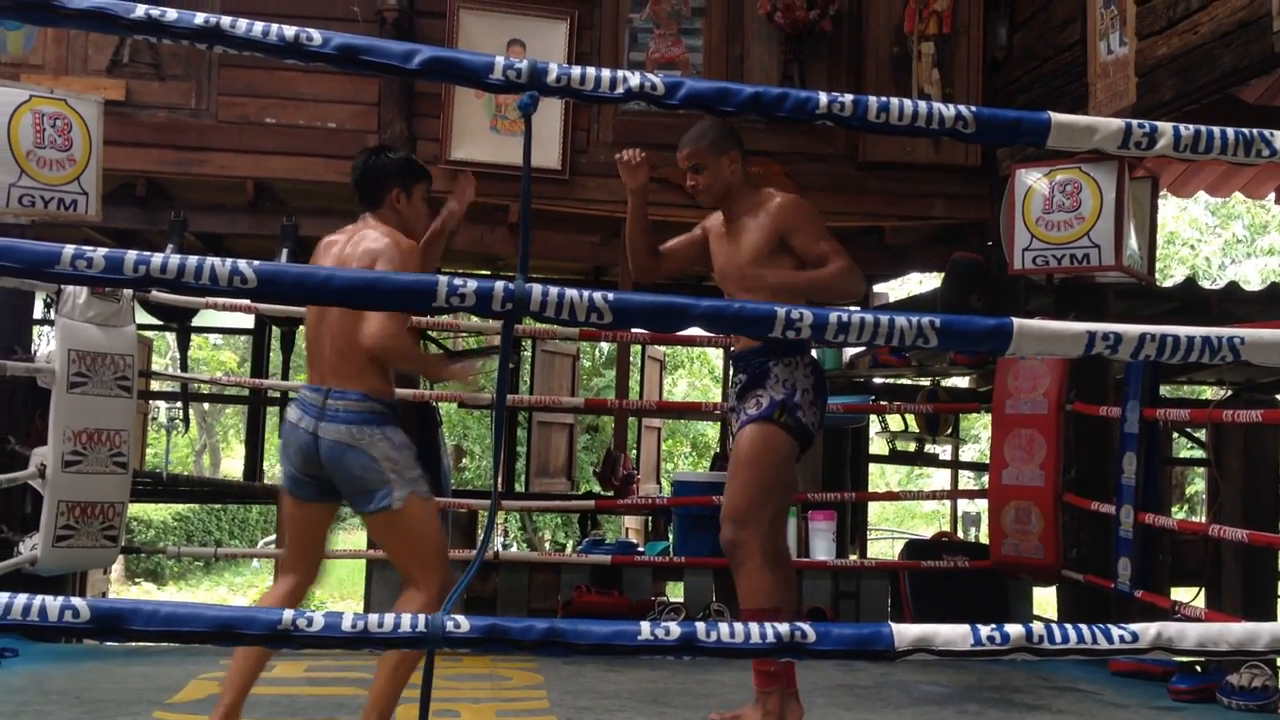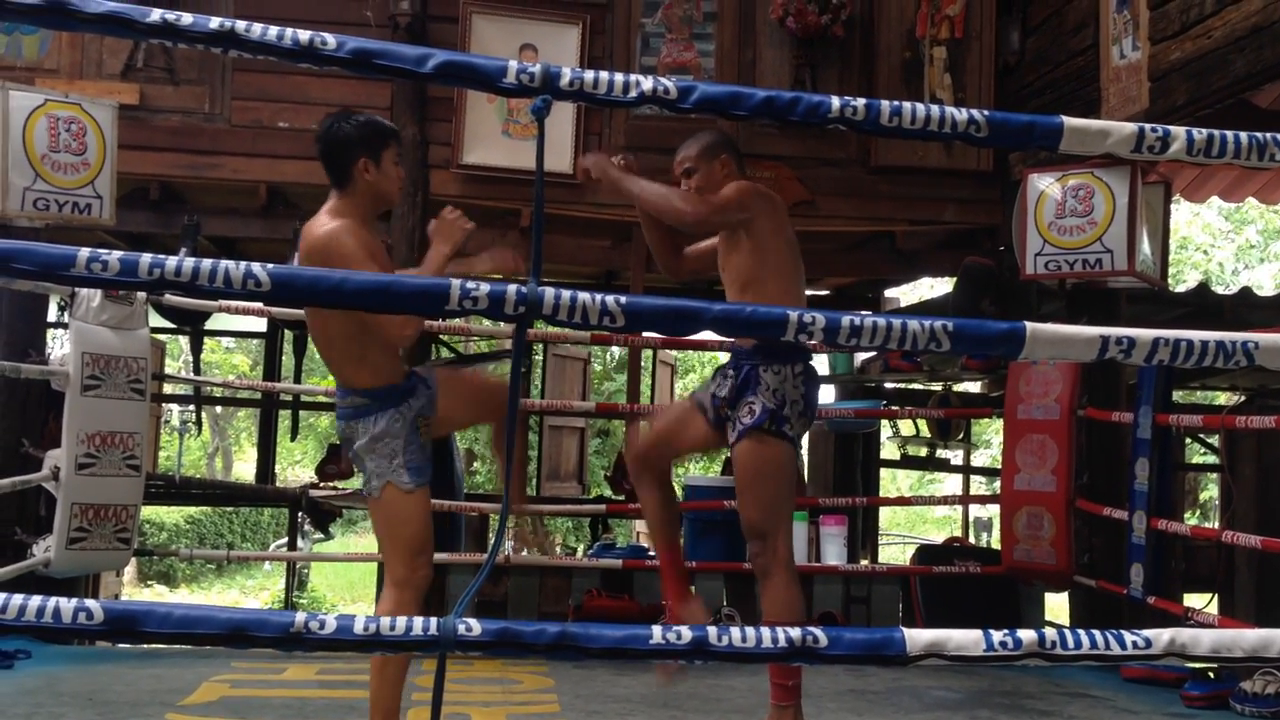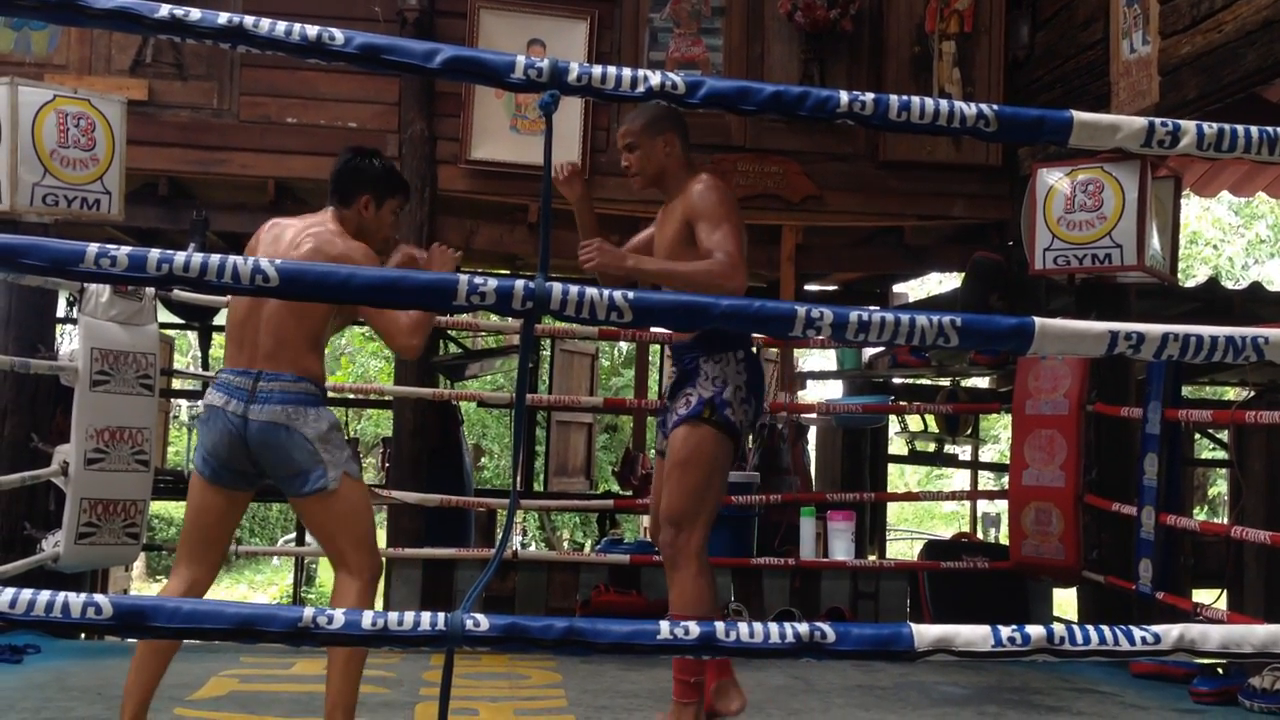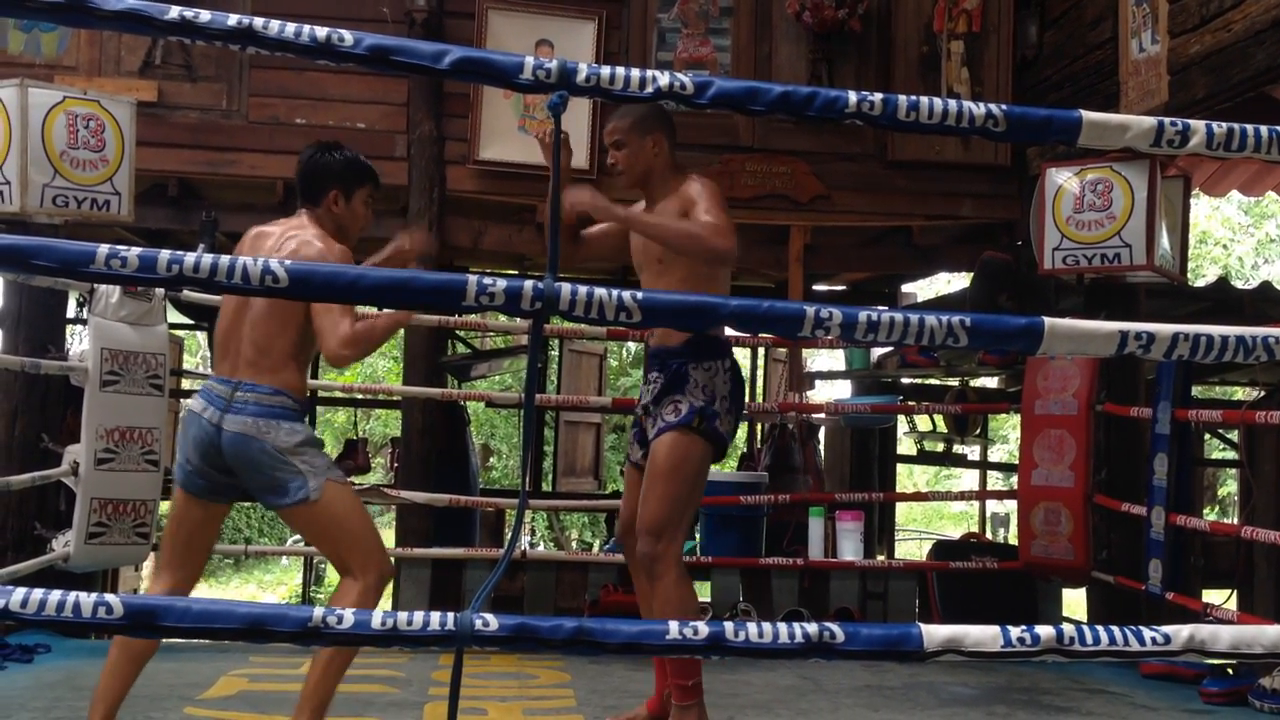
dt=0.7s
person 1, frame 1
left shoulder: (783, 209)
right shoulder: (712, 229)
left elbow: (851, 281)
right elbow: (645, 270)
left wrist: (774, 282)
right wrist: (636, 197)
left hip: (785, 376)
right hip: (745, 380)
left knee: (739, 533)
right knee: (764, 544)
person 1, frame 2
left shoulder: (751, 201)
right shoulder: (739, 225)
left elbow: (689, 214)
right elbow: (676, 260)
left wrist: (618, 179)
right wrist: (635, 190)
left hip: (772, 378)
right hip: (742, 376)
left knee: (768, 551)
right knee: (643, 450)
right ankle: (680, 601)
person 1, frame 3
left shoulder: (706, 193)
right shoulder: (669, 211)
left elbow: (731, 278)
right elbow: (611, 275)
left wrist: (635, 263)
right wrist: (580, 205)
left hip: (718, 372)
right hip: (692, 375)
left knee: (679, 541)
right knee: (670, 533)
person 1, frame 4
left shoulder: (695, 193)
right shoulder: (641, 212)
left elbow: (721, 248)
right elbow: (569, 250)
left wrist: (615, 212)
right wrist: (560, 178)
left hip: (700, 380)
right hip: (659, 380)
left knee: (657, 546)
right knee: (637, 541)
person 2, frame 1
left shoulder: (330, 245)
right shoulder: (395, 245)
right elbow: (378, 336)
left wrist: (449, 221)
right wrist: (436, 365)
left hip: (306, 418)
right hip: (361, 429)
left knee: (292, 581)
right knee: (429, 583)
person 2, frame 2
left shoulder: (347, 222)
right shoulder: (331, 237)
right elbow: (402, 323)
left wrist: (467, 265)
right wrist: (444, 255)
left hip: (403, 391)
right hip: (375, 415)
left knee: (498, 394)
right knee: (409, 577)
left ankle: (521, 503)
person 2, frame 3
left shoulder: (271, 230)
right shoulder: (350, 251)
right elbow: (407, 341)
left wrist: (388, 270)
right wrist: (436, 276)
left hip: (225, 402)
right hip: (293, 411)
left knee: (189, 575)
right knee: (359, 568)
person 2, frame 4
left shoulder: (256, 238)
right shoulder: (325, 252)
right elbow: (338, 346)
left wrist: (385, 263)
right wrist: (401, 314)
left hip: (209, 414)
right hip: (270, 423)
left knee: (170, 582)
right knee: (368, 571)
